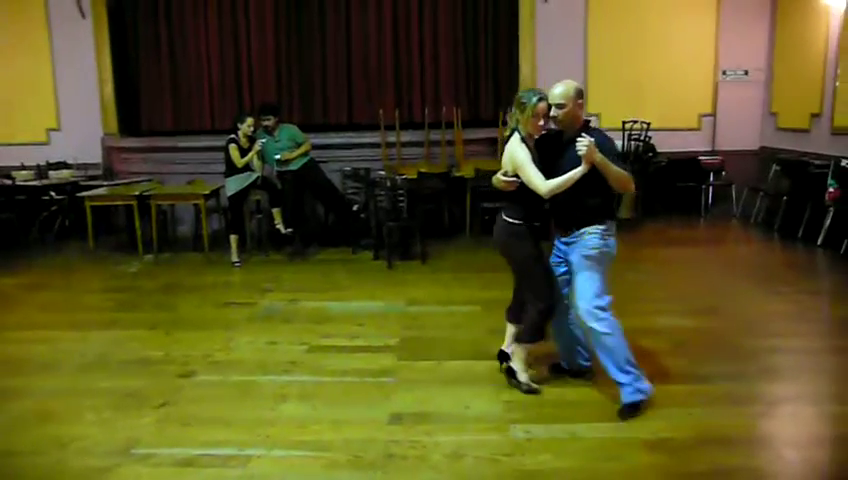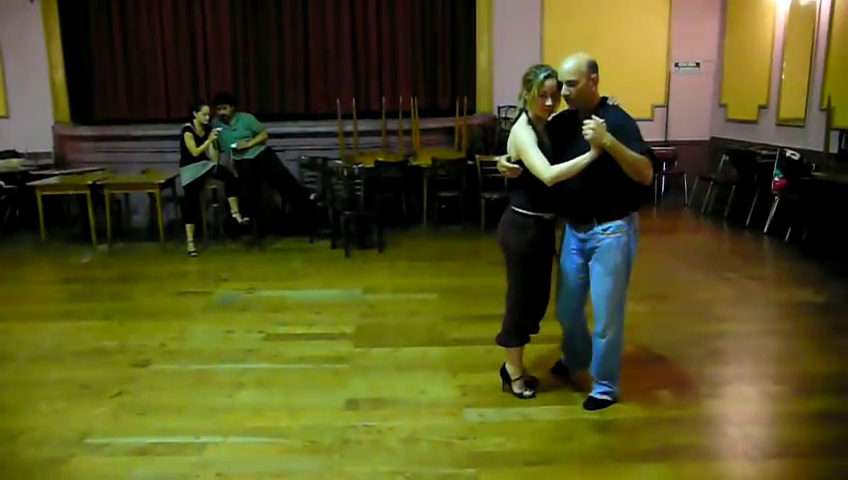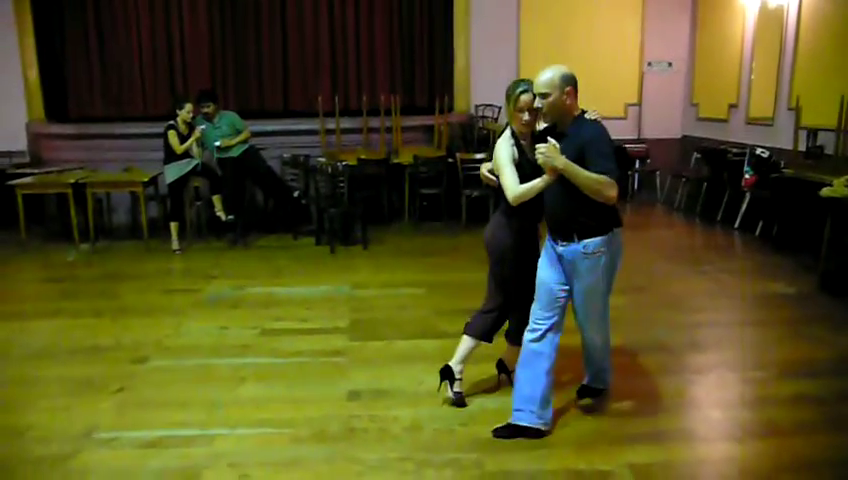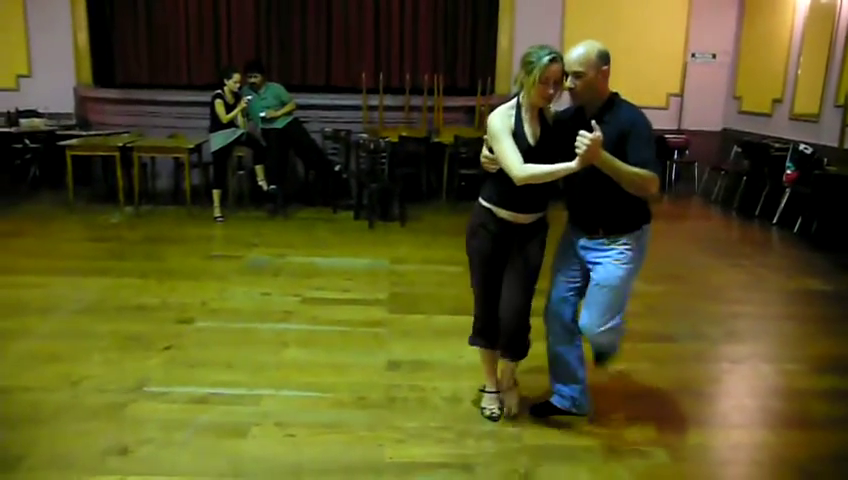
dt=1s
person 1, frame 1
left shoulder: (598, 141)
right shoulder: (549, 141)
left elbow: (628, 187)
left wrist: (597, 159)
right wrist: (501, 178)
left hip: (592, 235)
right hip: (562, 235)
left knee: (591, 307)
right knee: (554, 299)
left ankle: (634, 387)
right ankle: (576, 360)
person 1, frame 2
left shoulder: (617, 121)
right shoulder: (561, 123)
left elbow: (645, 175)
left wrist: (608, 142)
right wrist: (508, 163)
left hip: (611, 230)
right hip: (574, 229)
left knee: (607, 314)
right knee: (567, 308)
left ankle: (606, 386)
right ankle: (574, 362)
person 1, frame 3
left shoulder: (593, 134)
right shoulder: (547, 134)
left elbow: (610, 192)
left wrist: (562, 163)
left hip: (593, 244)
right hip: (555, 243)
left knee: (591, 322)
right knee: (541, 324)
left ankle: (598, 380)
right ankle: (531, 416)
person 1, frame 4
left shoulder: (630, 121)
right shoulder: (566, 119)
left elbow: (650, 186)
left wrist: (601, 157)
right wrist: (497, 158)
left hip: (619, 240)
right hip: (577, 233)
left knee: (594, 325)
right knee: (558, 315)
left ankle: (607, 341)
right ankle: (569, 396)
person 2, frame 1
left shoulder: (529, 142)
right shoulder: (518, 148)
right elbow: (545, 189)
right wrist: (584, 166)
left hip: (523, 228)
right hip: (515, 231)
left knee: (527, 292)
right knee: (544, 296)
left ankle: (508, 350)
right ankle: (518, 364)
person 2, frame 2
left shoulder: (548, 126)
right shoulder: (523, 132)
right elbow: (548, 175)
right wrist: (593, 152)
left hip: (541, 224)
right hip: (522, 225)
left knee: (537, 298)
right knee: (522, 299)
left ankle: (513, 366)
right ankle: (513, 374)
person 2, frame 3
left shoulder: (537, 137)
right shoulder: (506, 146)
right elbow: (514, 194)
right wrist: (550, 175)
left hip: (517, 230)
right hip: (511, 232)
left knee: (498, 303)
right knee: (524, 301)
left ankle: (455, 366)
right ankle: (511, 364)
person 2, frame 4
left shoulder: (554, 117)
right shoulder: (500, 118)
right elbow: (519, 173)
right wrist: (576, 165)
left hip: (531, 229)
right hip: (490, 223)
left knee: (515, 312)
right knee: (488, 306)
left ankle: (509, 378)
right ankle: (491, 384)
person 3, frame 1
left shoulder: (251, 139)
right shoulder: (232, 141)
left elbow: (255, 162)
right elbow: (239, 163)
right wrist: (254, 151)
left hip: (249, 175)
right hip: (234, 179)
left knee: (274, 188)
right knee: (236, 214)
left ankle: (278, 223)
right ankle: (234, 253)
person 3, frame 2
left shoulder: (207, 128)
right shoulder: (187, 130)
left elbow: (212, 154)
right elbow: (195, 152)
right wrist: (209, 140)
left hip: (205, 163)
right hip: (190, 168)
left knee: (230, 177)
right knee: (192, 204)
left ankle: (235, 213)
right ankle: (190, 242)
person 3, frame 3
left shoulder: (190, 125)
right shoulder: (171, 128)
right elbow: (178, 150)
right wrist: (193, 138)
left hip: (189, 161)
right hip: (174, 166)
left knee: (214, 176)
right knee: (176, 202)
left ankle: (219, 211)
right ankle: (174, 240)
person 3, frame 4
left shoulder: (237, 96)
right shoulder: (218, 97)
right elbow: (224, 119)
left wrist: (244, 131)
right wrist: (240, 107)
left hip: (234, 131)
right hip: (219, 135)
left knee: (258, 146)
right knee: (220, 170)
left ankle: (261, 180)
right ankle: (216, 207)
person 4, frame 1
left shoulder: (290, 129)
right shoulder: (260, 135)
left elbow: (307, 144)
left wrist: (292, 154)
left hip: (305, 165)
right hip: (286, 174)
left knee: (328, 192)
right knee: (293, 208)
left ankle: (351, 219)
right ankle: (305, 239)
person 4, frame 2
left shoulder: (246, 118)
right shoulder: (215, 124)
left elbow: (264, 134)
left wrist: (249, 144)
left hip: (261, 153)
right hip: (242, 162)
left knee: (285, 180)
right knee: (250, 196)
left ankle: (308, 207)
right ankle: (259, 228)
person 4, frame 3
left shoulder: (229, 116)
right shoulder: (199, 122)
left elbow: (247, 132)
left wrist: (232, 142)
left hip: (244, 151)
right hip: (226, 159)
left knee: (267, 176)
right knee: (233, 192)
left ankle: (291, 202)
right ankle: (240, 227)
person 4, frame 4
left shoulder: (275, 88)
right shoulder: (245, 92)
left elbow: (292, 104)
left wrist: (277, 113)
left hip: (288, 122)
right hip: (269, 130)
left knee: (308, 146)
right knee: (276, 159)
left ankle: (330, 174)
right ankle: (278, 194)
